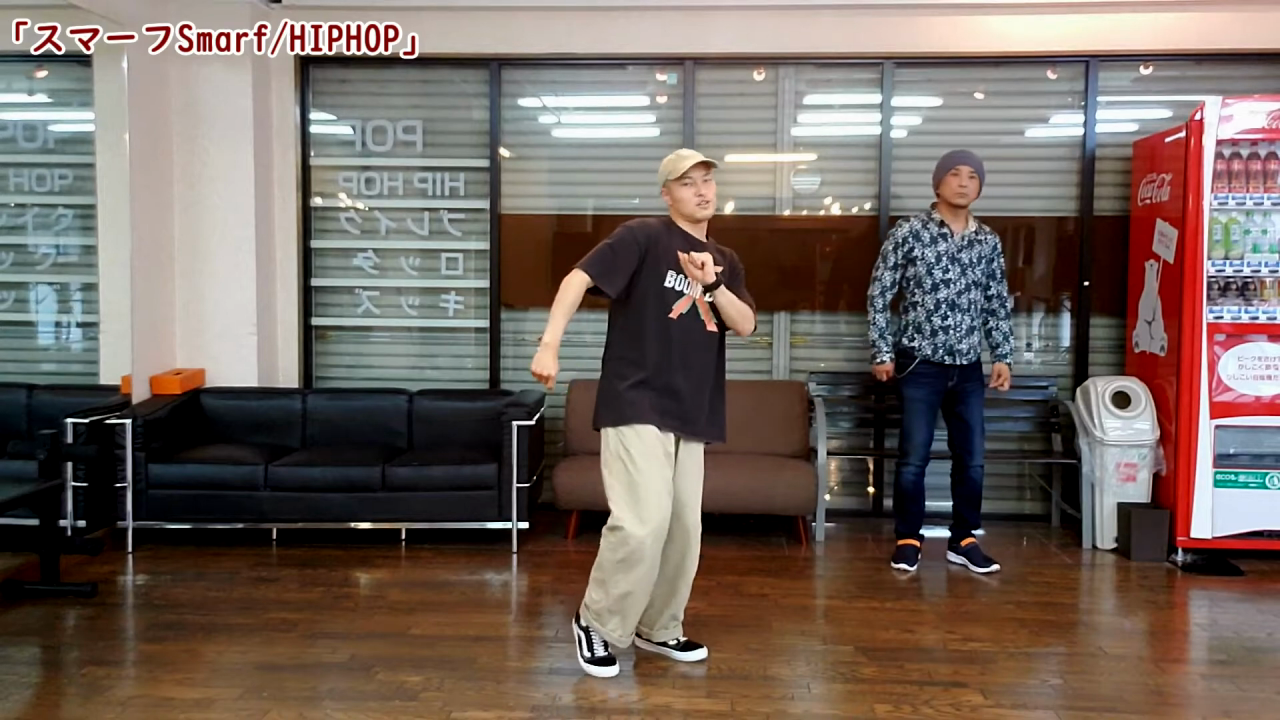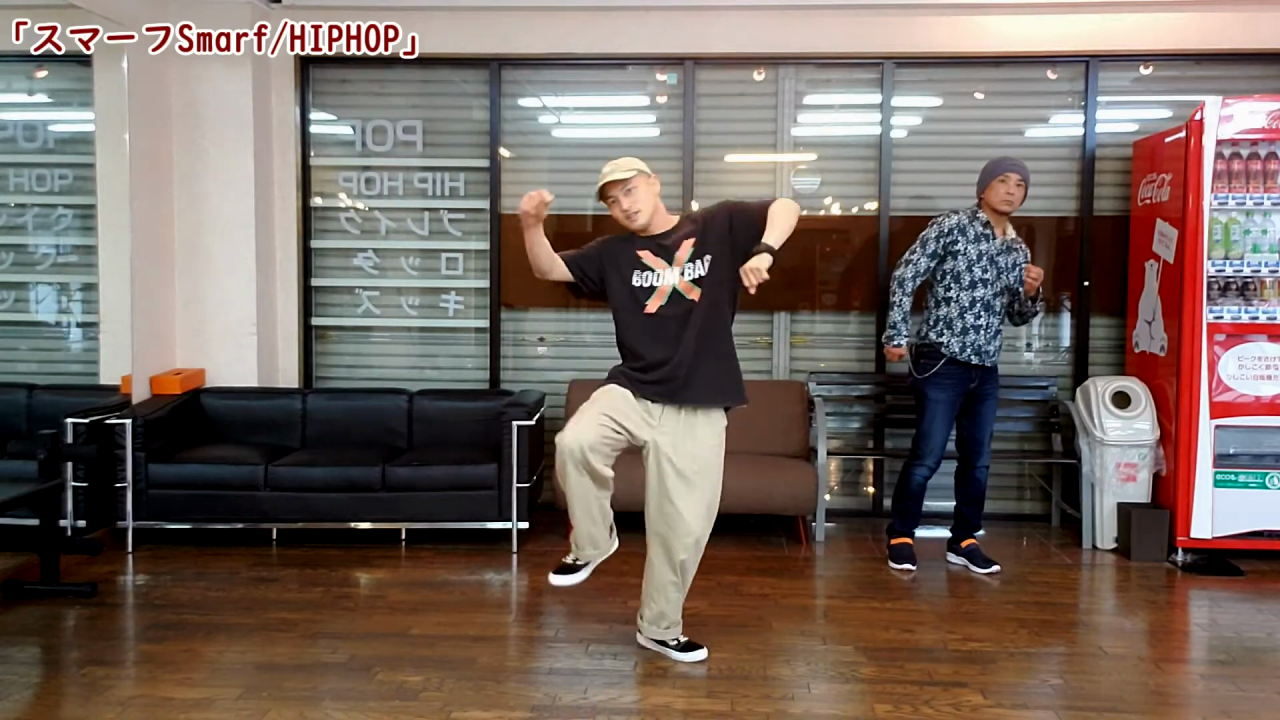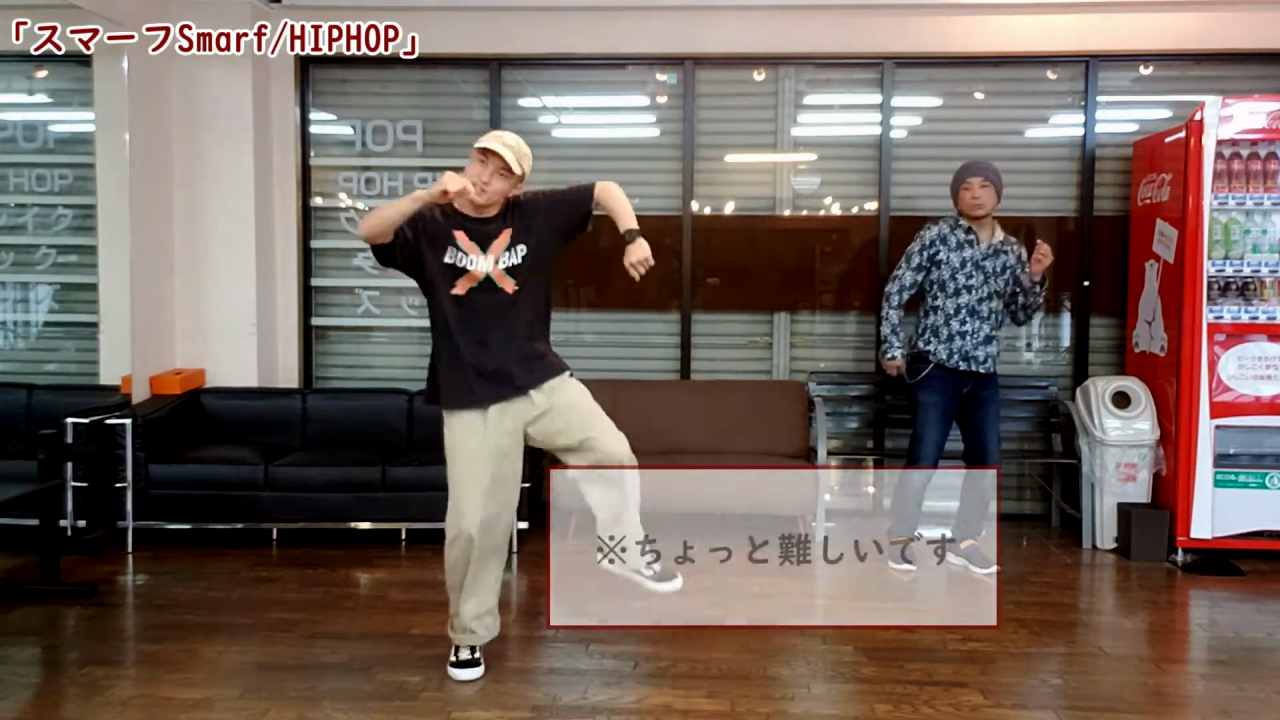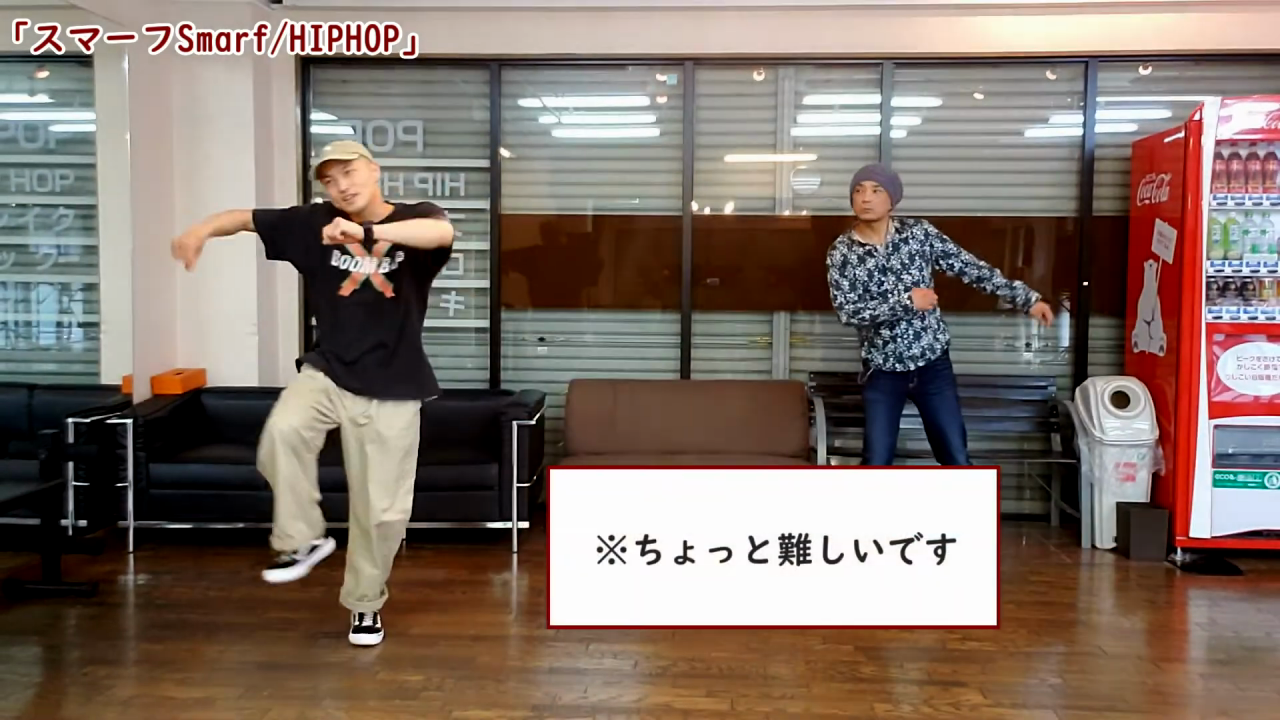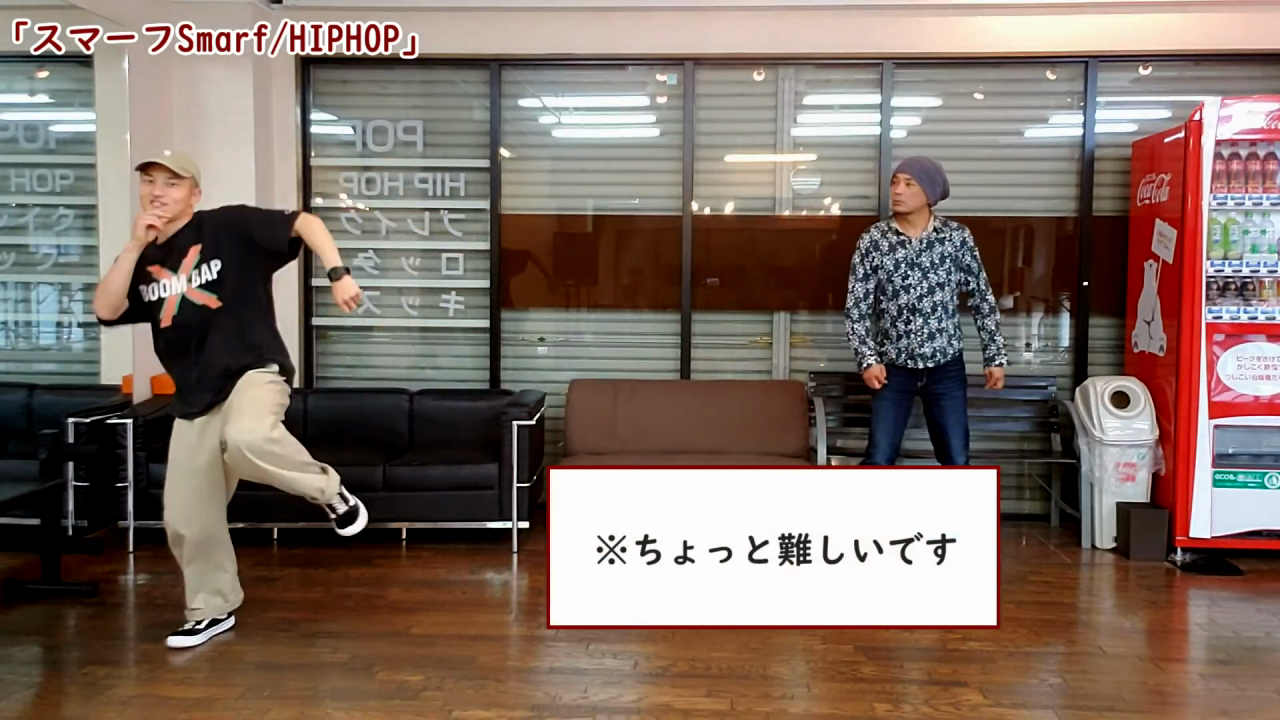
dt=1s
person 1, frame 1
left shoulder: (726, 261)
right shoulder: (642, 237)
left elbow: (746, 326)
right elbow: (579, 278)
left wrist: (714, 287)
right wrist: (550, 344)
left hip: (692, 414)
right hip: (634, 406)
left knee: (684, 527)
right knee: (639, 523)
left ankle: (659, 628)
right ankle: (596, 625)
person 1, frame 2
left shoulder: (718, 225)
right shoulder: (613, 252)
left elbow: (785, 208)
right elbow: (548, 269)
left wrist: (763, 254)
right wrist: (532, 225)
left hip: (698, 403)
right hip: (632, 389)
left knee: (685, 523)
right knee: (575, 442)
left ankle: (660, 628)
right ankle: (592, 541)
person 1, frame 3
left shoulder: (540, 215)
right shoulder: (430, 226)
left elbow: (604, 190)
right elbow: (371, 230)
left wrist: (632, 235)
right wrist: (433, 193)
left hip: (541, 381)
right hip: (472, 397)
left knee: (610, 456)
right knee: (473, 523)
right ankle: (471, 636)
person 1, frame 4
left shoulder: (409, 221)
right shoulder: (312, 224)
left elbow: (444, 231)
right elbow: (245, 220)
left wrist: (368, 229)
right wrist: (201, 231)
left hip: (391, 387)
right hip: (328, 371)
left knee: (382, 507)
right knee: (283, 438)
left ankle: (364, 605)
right ankle: (308, 537)
person 1, frame 5
left shoulder: (229, 224)
right shoulder: (135, 261)
left elbow: (306, 223)
right elbow: (106, 311)
left wrist: (338, 273)
right wrist: (136, 243)
left hip: (255, 369)
right hip: (195, 395)
left knee: (246, 437)
right knee: (185, 512)
left ankle: (329, 489)
right ankle: (212, 609)
person 2, frame 1
left shoulder: (988, 242)
right shoulder: (909, 232)
left elbow: (997, 304)
right elbow: (879, 294)
left wrist: (1002, 355)
right wrist: (882, 351)
left hip: (968, 367)
right hip: (920, 364)
left knee: (972, 458)
right knee: (914, 456)
left ankle: (963, 539)
right ankle: (907, 538)
person 2, frame 2
left shoulder: (1018, 251)
right shoulder: (952, 226)
left elbow: (1017, 316)
right elbow: (906, 275)
left wrist: (1032, 294)
right wrist: (896, 335)
left hip: (985, 369)
right hip: (941, 362)
left knee: (977, 460)
right knee: (926, 456)
left ankle: (963, 540)
right ankle: (900, 536)
person 2, frame 3
left shoulder: (1009, 250)
right shoulder: (936, 236)
left elbow: (1020, 315)
right elbow: (895, 292)
left wrist: (1036, 276)
right wrist: (892, 348)
left hip: (982, 372)
right hip: (934, 368)
left knee: (986, 458)
right knee: (925, 460)
left ankle: (965, 538)
right ankle: (900, 537)
person 2, frame 4
left shoulder: (921, 233)
right shoulder: (841, 252)
left elbow: (974, 270)
right elbow: (849, 312)
left wrist: (1027, 298)
right wrist: (907, 301)
left hip: (933, 364)
right hip: (883, 370)
left knee: (956, 458)
right knee: (876, 463)
person 2, frame 5
left shoulder: (957, 237)
right shoulder: (874, 240)
left elbow: (982, 299)
right elbow: (857, 306)
left wrist: (995, 356)
right wrist: (868, 358)
left hip: (945, 366)
right hip: (894, 367)
left knee: (956, 460)
right knee: (878, 460)
